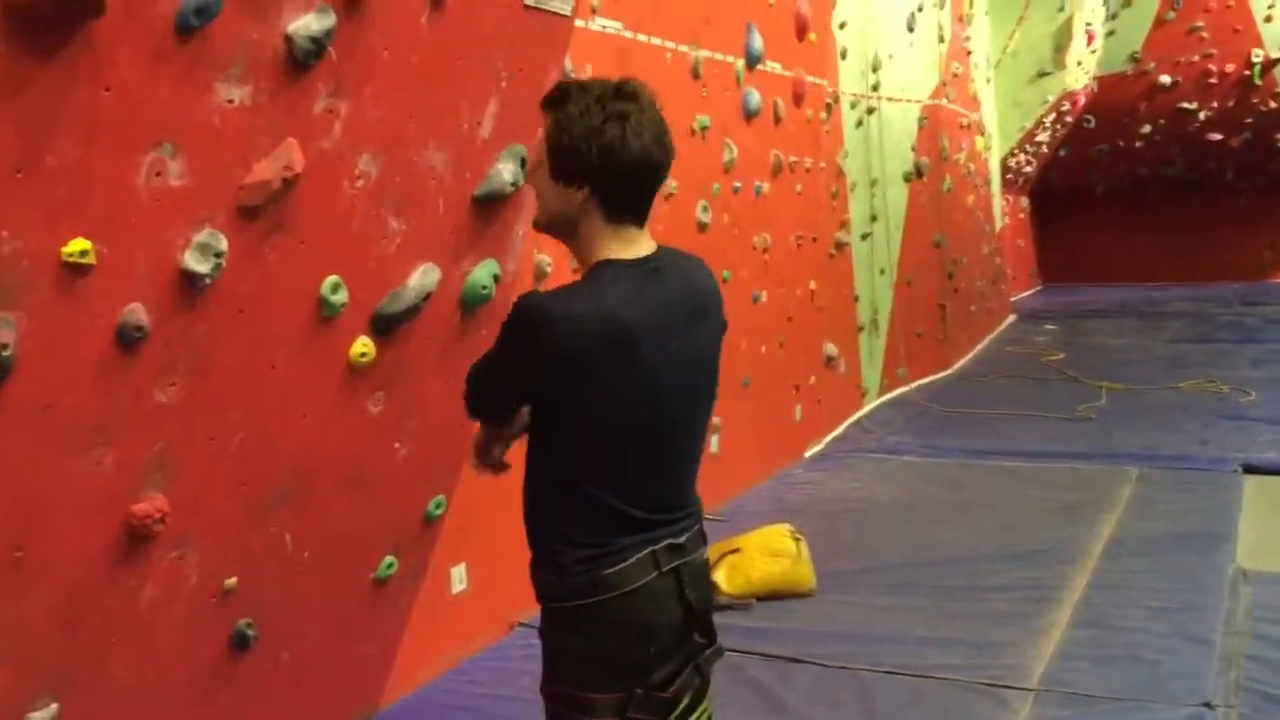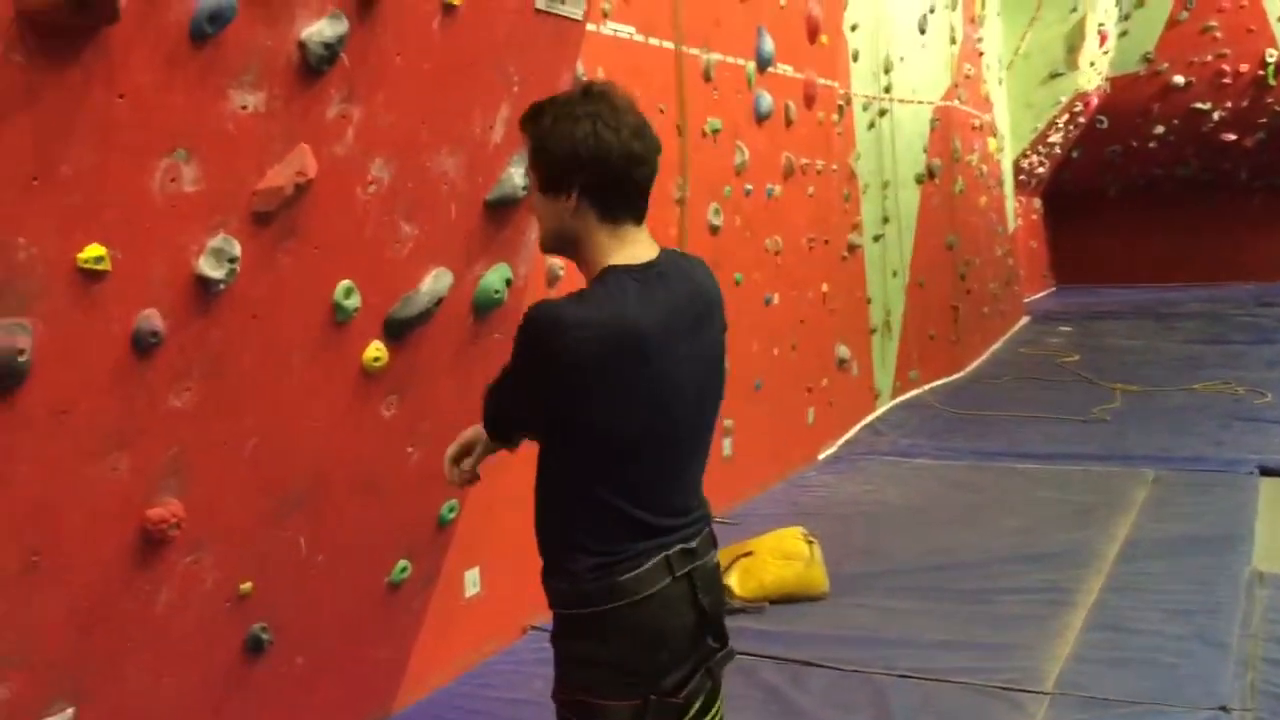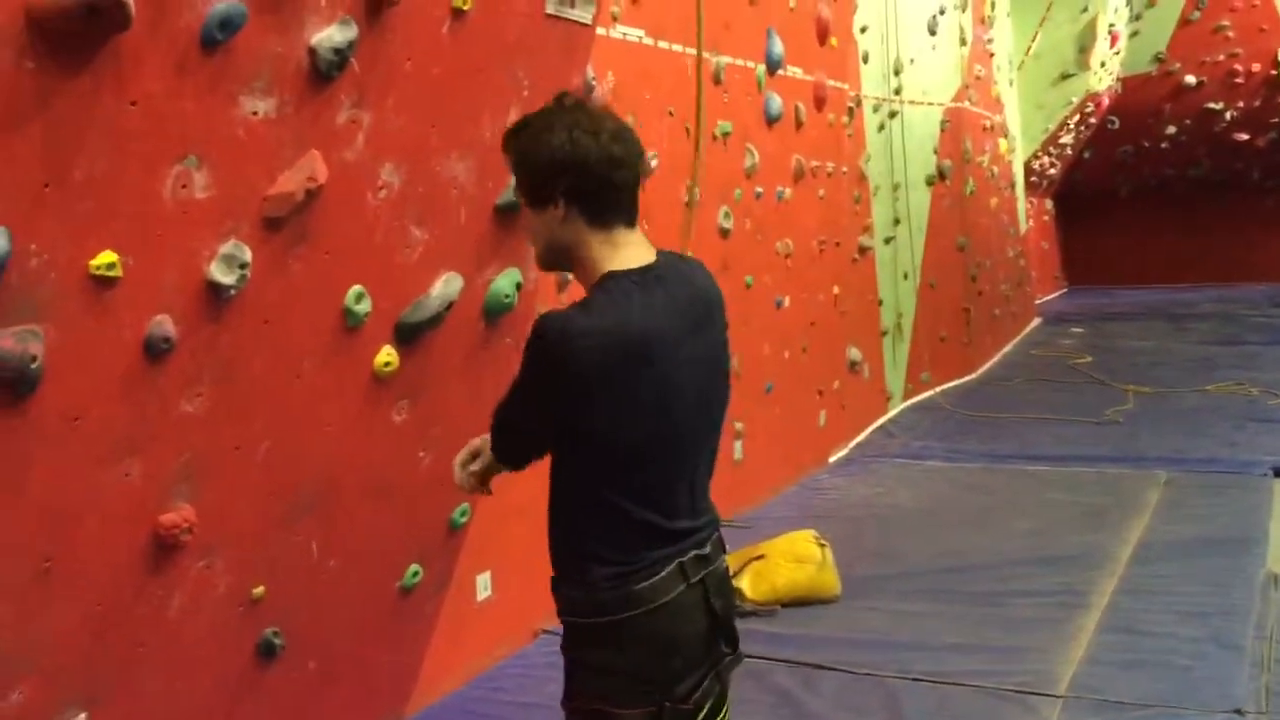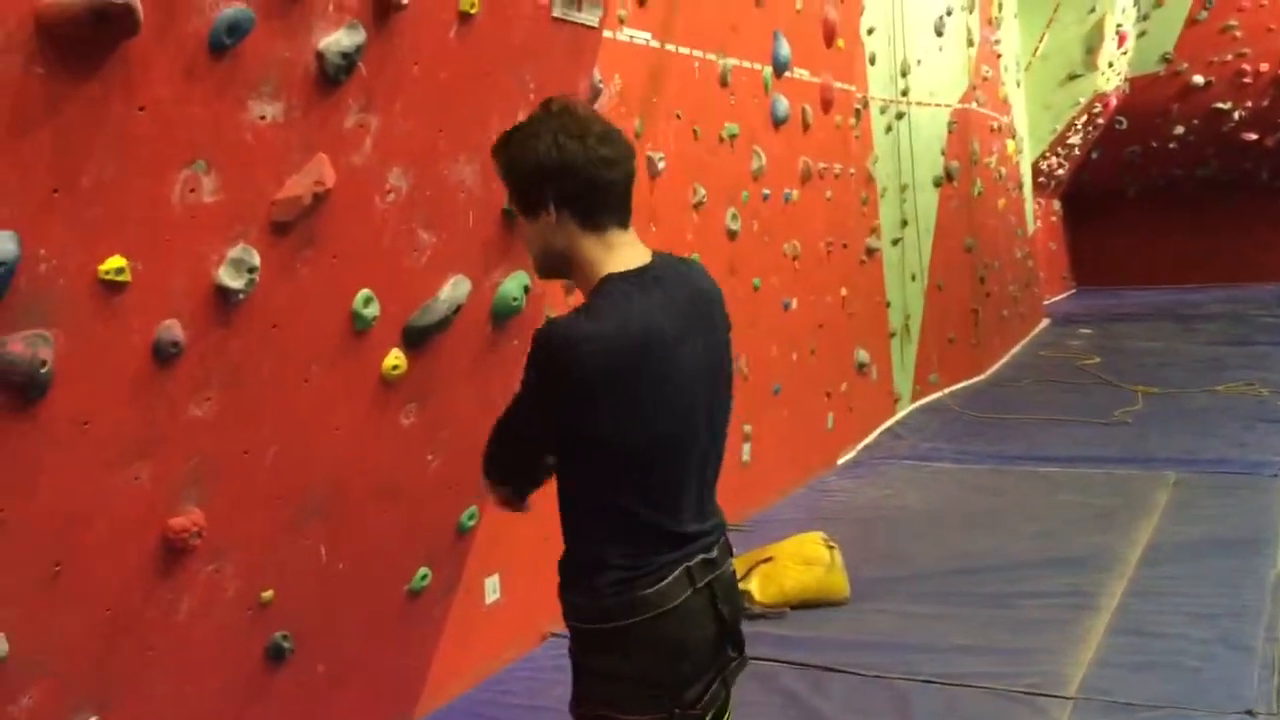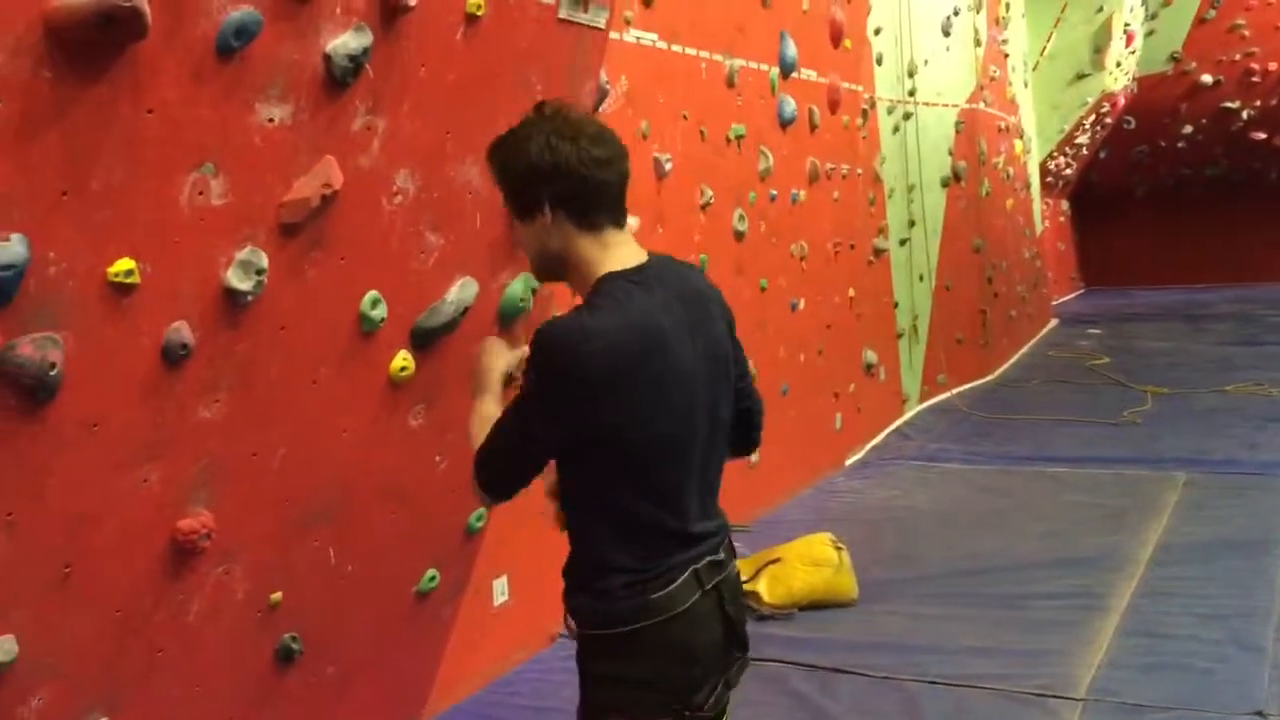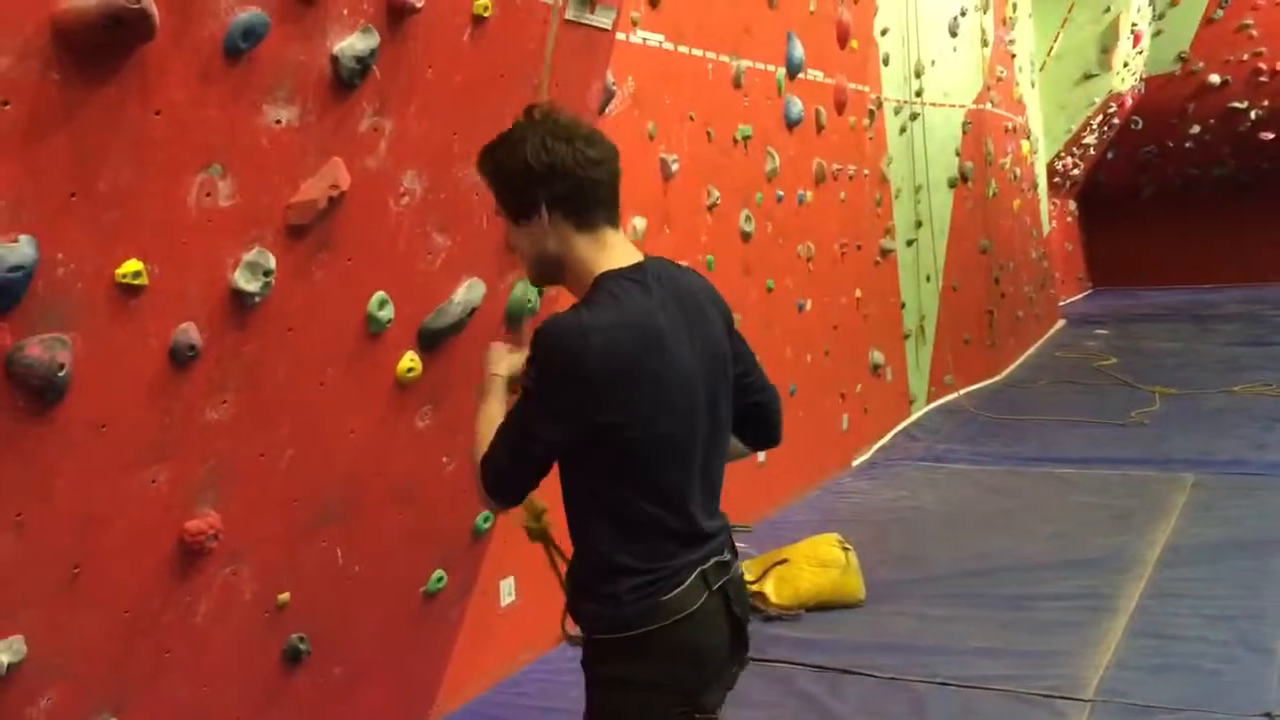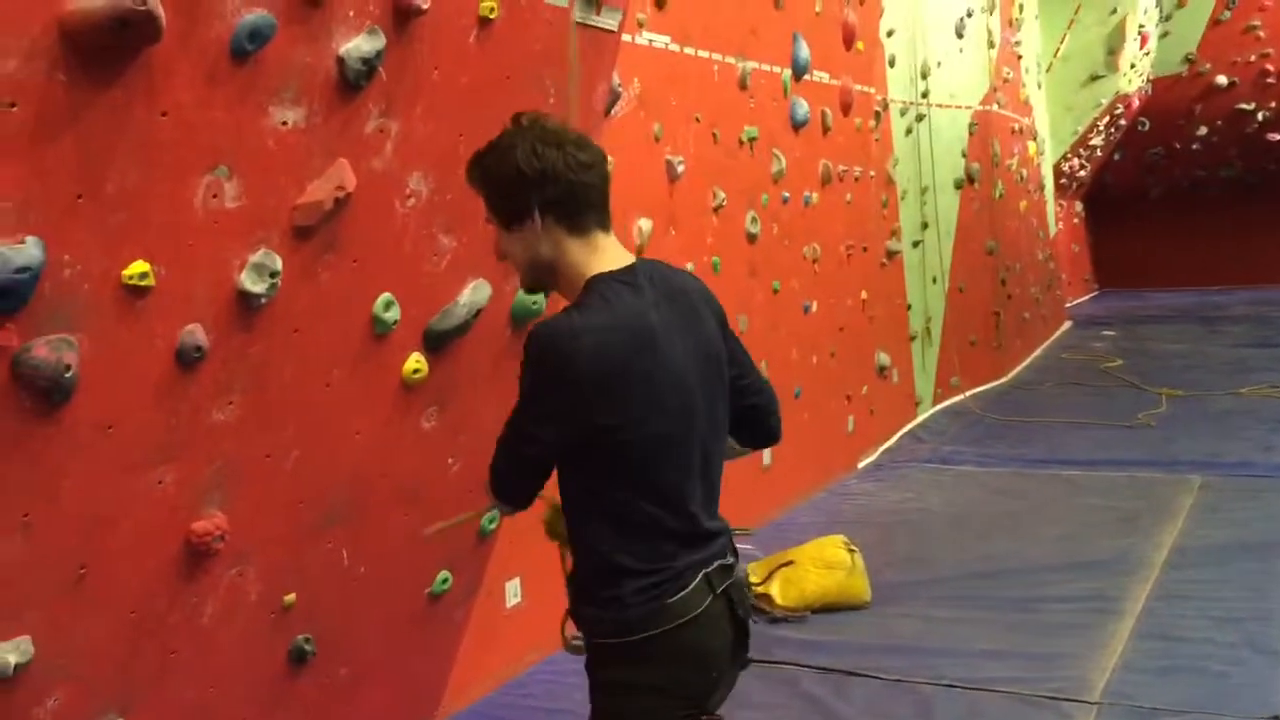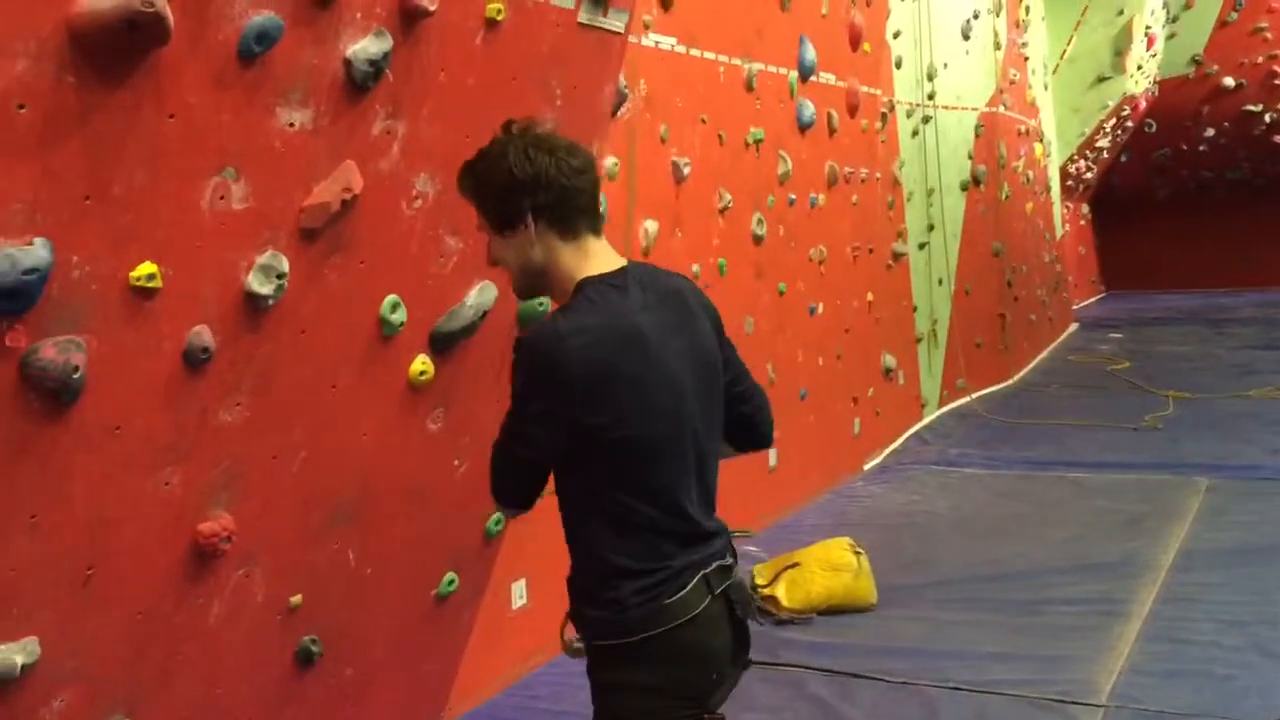
dt=0.1s
person 1, frame 1
left shoulder: (552, 320)
right shoulder: (697, 285)
left elbow: (483, 403)
right wrist: (522, 418)
left hip: (605, 608)
right hip: (683, 581)
person 1, frame 2
left shoulder: (563, 329)
right shoulder: (697, 284)
left elbow: (506, 419)
right wrist: (496, 434)
left hip: (614, 613)
right hip: (694, 583)
person 1, frame 3
left shoulder: (573, 339)
right shoulder: (698, 285)
left elbow: (515, 446)
right wrist: (507, 441)
left hip: (626, 620)
right hip: (702, 589)
person 1, frame 4
left shoulder: (575, 344)
right shoulder: (696, 288)
left elbow: (504, 477)
right wrist: (546, 452)
left hip: (635, 624)
right hip: (708, 592)
person 1, frame 5
left shoulder: (578, 343)
right shoulder: (698, 292)
left elbow: (493, 480)
left wrist: (490, 379)
left hip: (641, 628)
right hip: (710, 595)
person 1, frame 6
left shoulder: (575, 340)
right shoulder: (694, 292)
left elbow: (501, 486)
right elbow: (762, 425)
left wrist: (497, 382)
left hip: (648, 631)
right hip: (714, 597)
person 1, frame 7
left shoulder: (569, 343)
right shoulder: (687, 294)
left elbow: (511, 490)
right elbow: (762, 424)
left wrist: (539, 413)
left hip: (651, 633)
right hip: (712, 599)
person 1, frame 8
left shoulder: (558, 345)
right shoulder: (682, 297)
left elbow: (511, 493)
right elbow: (754, 429)
left hip: (650, 633)
right hip: (711, 600)
